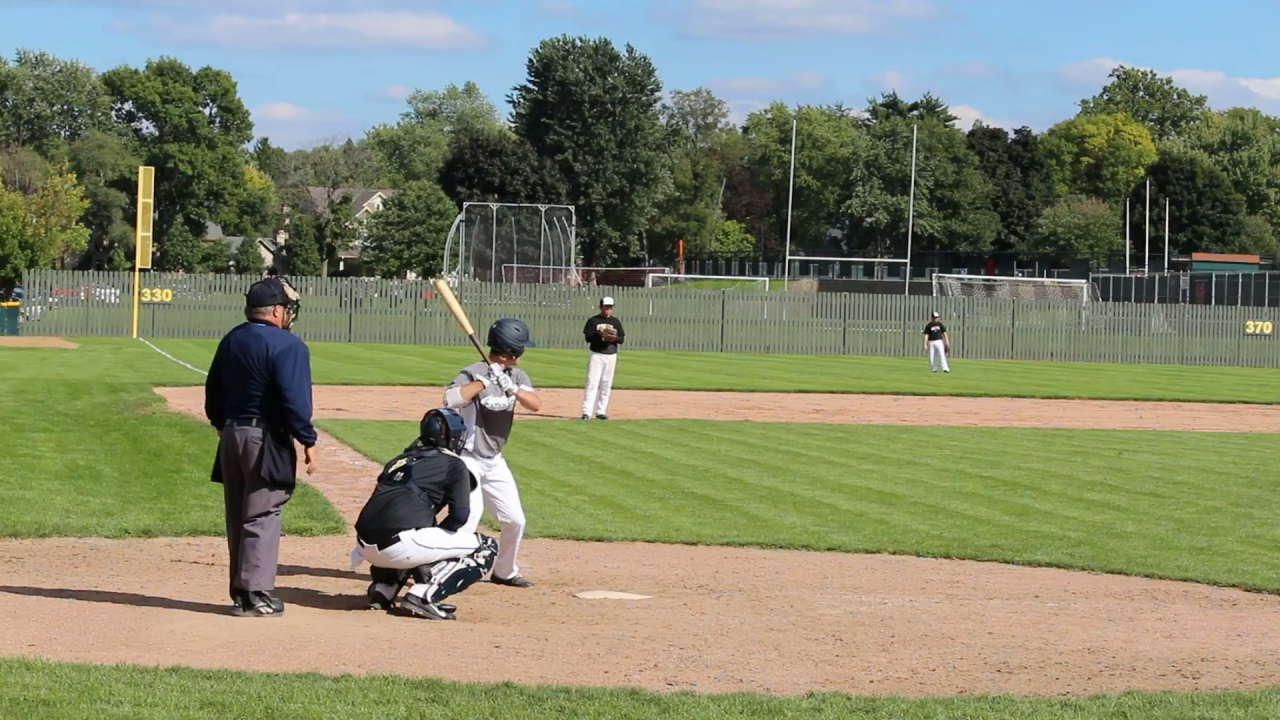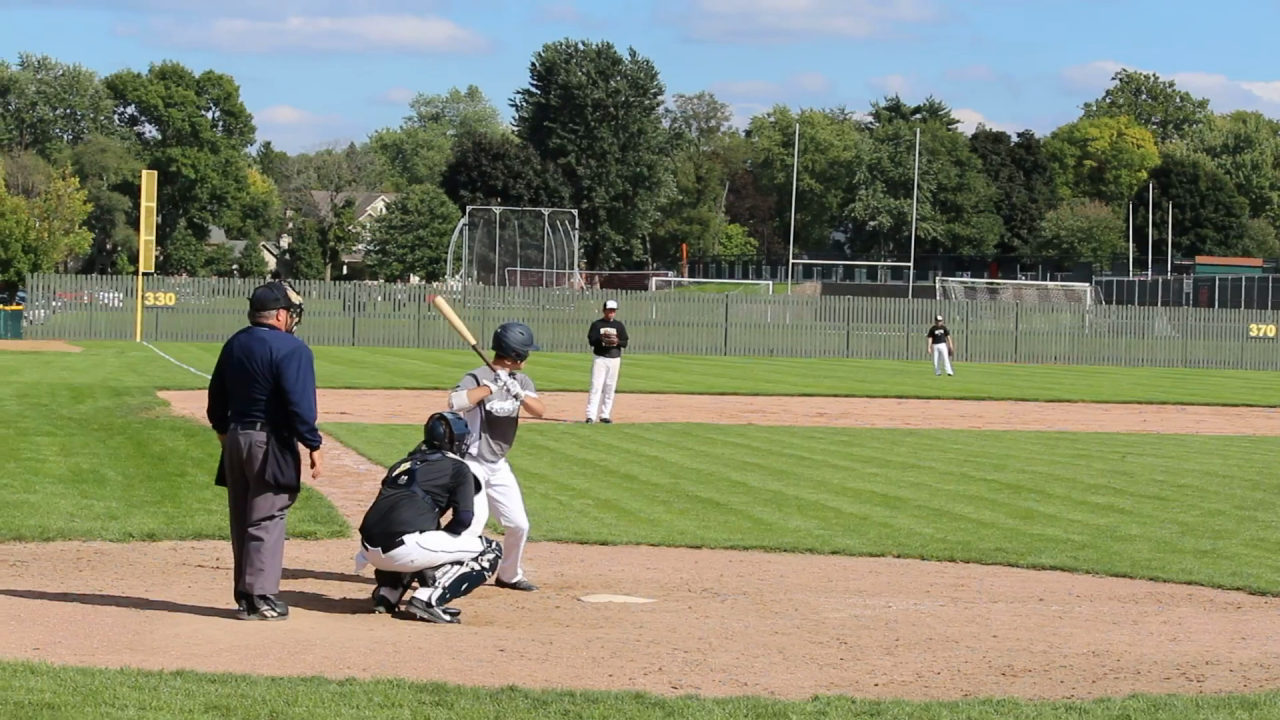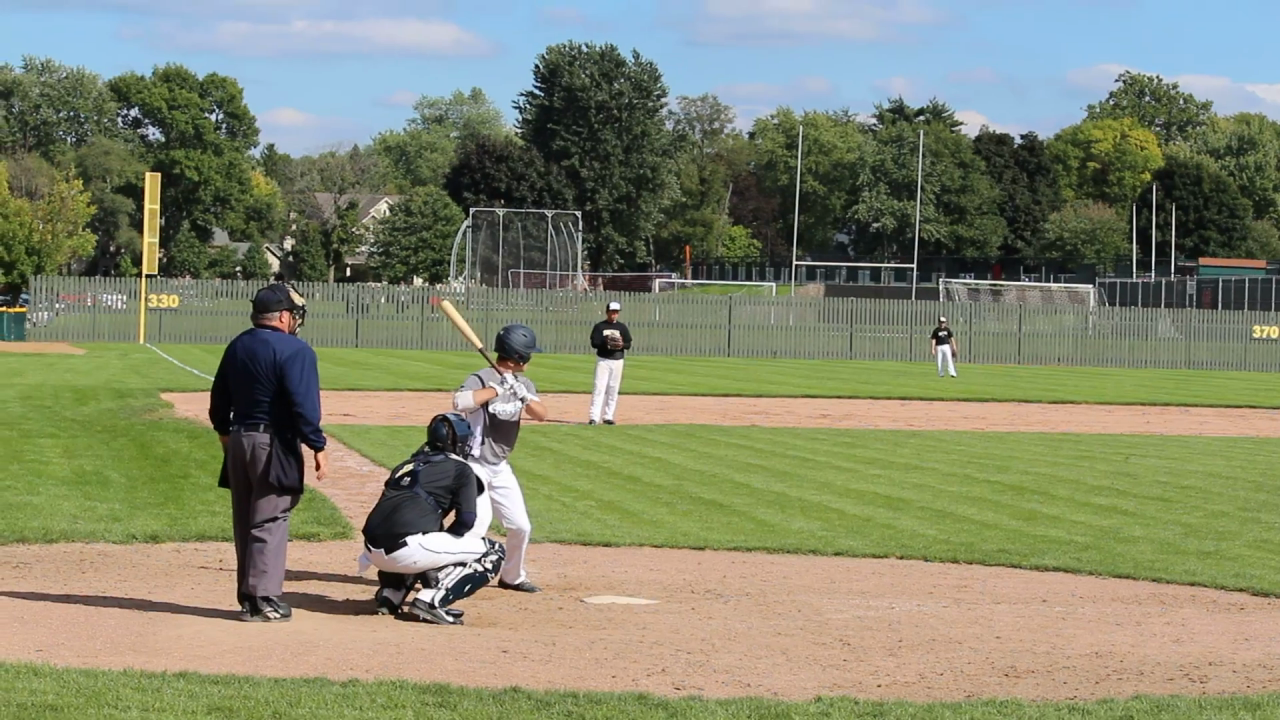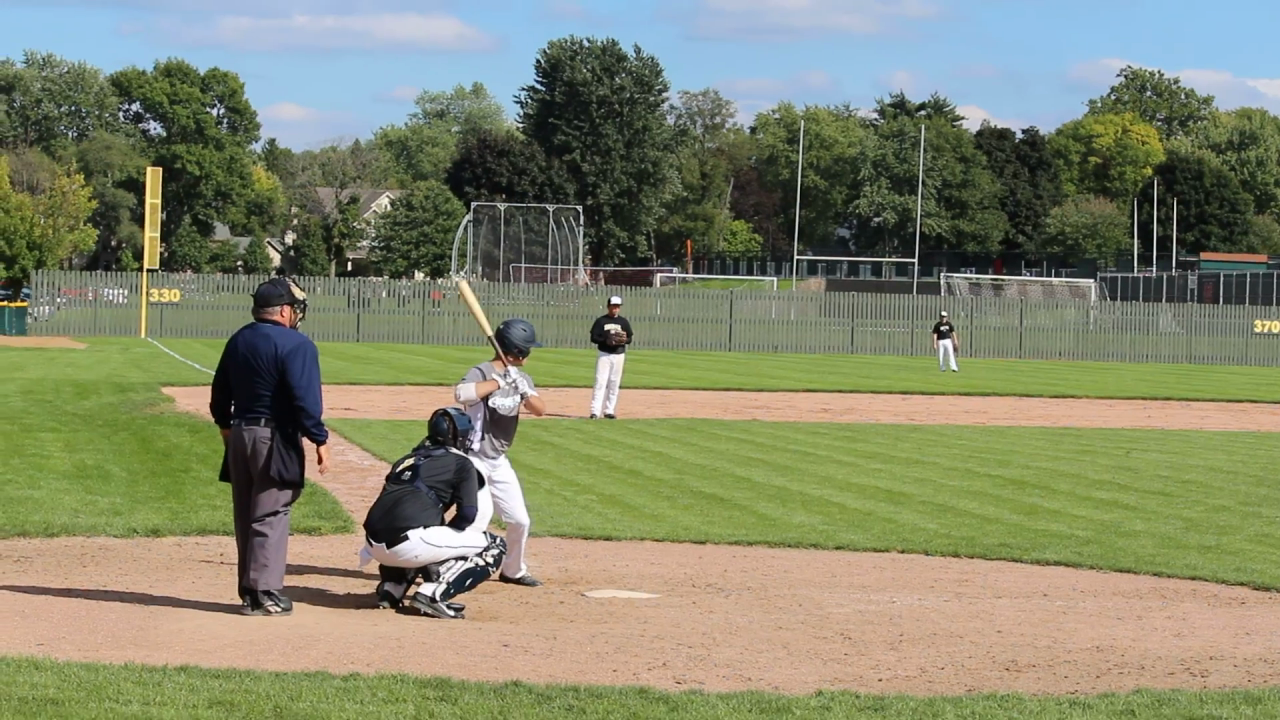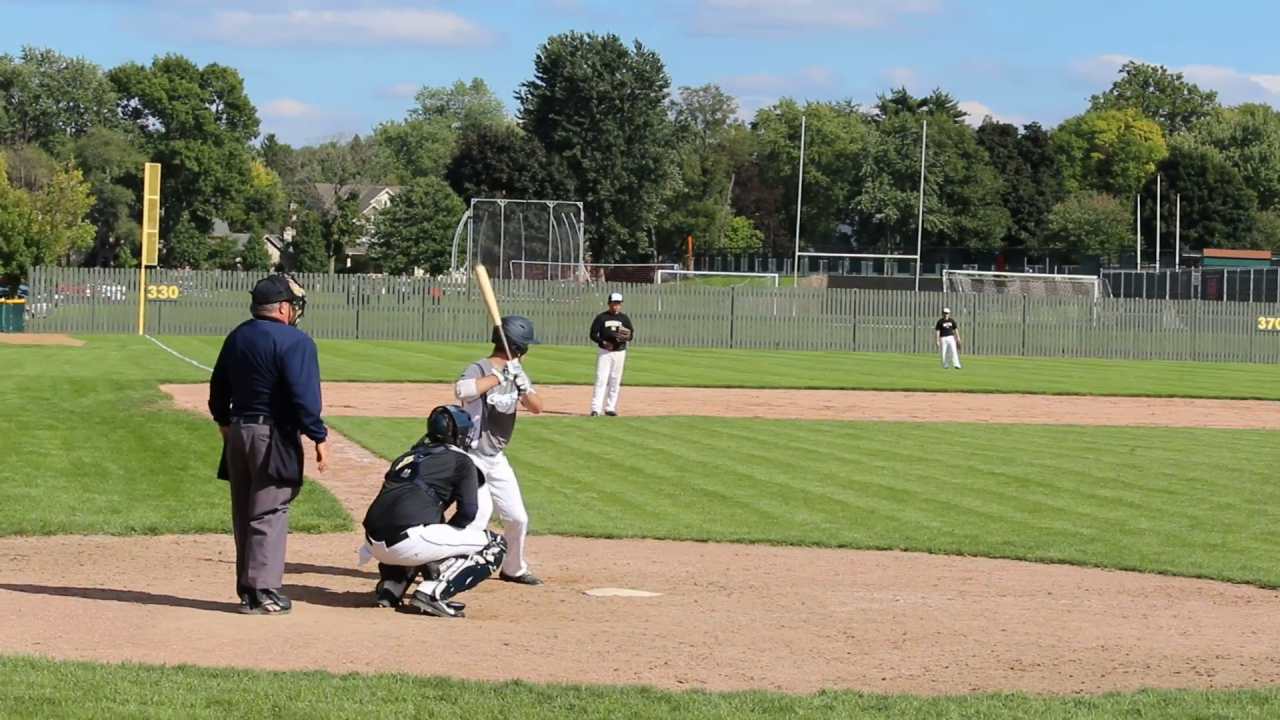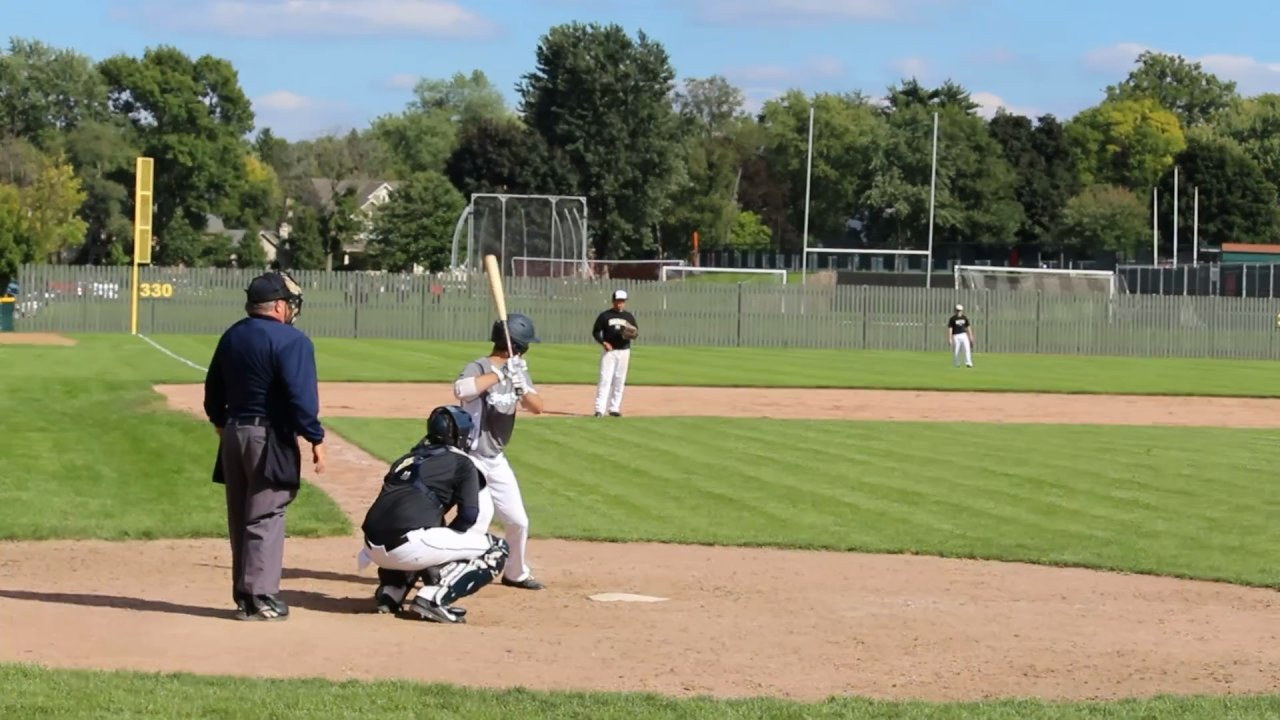
dt=0.1s
person 1, frame 1
left shoulder: (230, 340)
right shoulder: (287, 344)
left elbow: (214, 390)
right elbow: (295, 399)
right wrist: (308, 442)
left hip: (232, 436)
right hip: (266, 438)
left knee: (238, 516)
right knee: (262, 515)
left ankle: (241, 591)
right ankle: (255, 595)
person 1, frame 2
left shoulder: (233, 344)
right shoulder: (291, 348)
left elbow: (217, 395)
right elbow: (300, 403)
left wrist: (224, 431)
right wrist: (313, 445)
left hip: (236, 440)
right hip: (271, 442)
left knee: (242, 520)
right knee: (267, 519)
left ankle: (245, 594)
right ankle: (259, 598)
person 1, frame 3
left shoulder: (236, 346)
right shoulder: (295, 350)
left elbow: (219, 396)
right elbow: (304, 404)
left wrist: (225, 432)
right wrist: (317, 446)
left hip: (239, 442)
right hip: (274, 445)
left knee: (245, 521)
right knee: (270, 522)
left ankle: (248, 596)
right ankle: (263, 599)
person 1, frame 4
left shoulder: (237, 340)
right shoulder: (295, 344)
left elbow: (220, 391)
right elbow: (305, 398)
left wrist: (225, 425)
right wrist: (319, 440)
left hip: (240, 435)
right hip: (275, 439)
left knee: (246, 516)
right knee: (270, 516)
left ankle: (249, 589)
right ankle: (263, 593)
person 1, frame 5
left shoulder: (236, 337)
right shoulder: (294, 340)
left elbow: (218, 388)
right elbow: (304, 394)
left wrist: (225, 422)
right wrist: (318, 437)
left hip: (238, 433)
right hip: (273, 436)
left knee: (245, 513)
right knee: (269, 514)
left ankle: (248, 589)
right ankle: (263, 593)
person 1, frame 6
left shoulder: (231, 337)
right shoulder: (291, 340)
left elbow: (213, 389)
right elbow: (301, 395)
left wrist: (221, 423)
right wrist: (315, 439)
left hip: (234, 435)
right hip: (270, 438)
left knee: (241, 517)
right knee: (266, 517)
left ankle: (244, 595)
right ankle: (259, 598)
person 2, frame 1
left shoulder: (516, 376)
right shoulder: (473, 372)
left elbow: (536, 405)
right elbow: (449, 399)
left wrist: (513, 389)
right wrist: (485, 382)
left hip: (495, 461)
right hip: (467, 459)
left knee: (515, 519)
right knee: (466, 519)
left ankle: (504, 571)
person 2, frame 2
left shoulder: (521, 380)
right shoulder: (477, 376)
left elbow: (539, 411)
right elbow: (455, 402)
left wrist: (519, 394)
right wrist: (492, 386)
left hip: (499, 465)
right hip: (471, 463)
left knee: (518, 524)
right knee: (472, 522)
left ankle: (509, 575)
person 2, frame 3
left shoulder: (523, 383)
right shoulder: (481, 378)
left elbow: (542, 415)
right elbow: (459, 403)
left wrist: (525, 398)
right wrist: (498, 387)
left hip: (500, 467)
right hip: (473, 465)
left knee: (520, 525)
right knee: (477, 524)
left ankle: (512, 577)
person 2, frame 4
left shoulder: (521, 377)
right shoulder: (481, 372)
left elbow: (540, 410)
right elbow: (461, 394)
left wrist: (526, 393)
right wrist: (500, 380)
left hip: (499, 461)
right hip: (473, 459)
left knee: (520, 519)
right knee: (477, 518)
left ankle: (513, 571)
person 2, frame 5
left shoulder: (518, 373)
right shoulder: (479, 368)
left elbow: (537, 408)
right elbow: (461, 391)
left wrist: (525, 389)
right wrist: (500, 375)
left hip: (496, 458)
right hip: (470, 457)
left knee: (517, 517)
right knee: (478, 515)
left ankle: (513, 569)
person 2, frame 6
left shoulder: (518, 372)
right shoulder: (479, 367)
left elbow: (537, 408)
right elbow: (461, 390)
left wrist: (524, 389)
right wrist: (500, 373)
left hip: (497, 460)
right hip: (470, 459)
left knee: (518, 521)
left ankle: (516, 573)
person 3, frame 1
left shoulder: (401, 460)
right shoulder: (454, 464)
right elbow: (460, 515)
right wrist: (438, 534)
left hip: (367, 545)
right hip: (399, 543)
right knee: (486, 548)
left ankle: (382, 589)
right ankle: (424, 596)
person 3, frame 2
left shoulder: (405, 463)
right shoulder: (458, 468)
right elbow: (464, 518)
right wrist: (443, 537)
left hip: (372, 548)
right hip: (403, 547)
right knee: (490, 551)
left ankle: (387, 593)
right ankle: (428, 600)
person 3, frame 3
left shoulder: (407, 465)
right shoulder: (460, 469)
right elbow: (466, 519)
right wrist: (444, 542)
left hip: (375, 550)
right hip: (405, 548)
right knee: (493, 553)
left ankle: (390, 594)
right ankle: (431, 601)
person 3, frame 4
left shoulder: (408, 459)
right shoulder: (461, 463)
right elbow: (467, 513)
right wrist: (446, 536)
left hip: (375, 543)
right hip: (407, 542)
right knee: (494, 547)
left ankle: (391, 588)
right ankle: (432, 595)
person 3, frame 5
left shoulder: (407, 457)
right shoulder: (461, 461)
right elbow: (468, 511)
right wrist: (446, 533)
left hip: (376, 542)
right hip: (406, 539)
right knee: (494, 545)
left ankle: (390, 587)
right ankle: (433, 593)
person 3, frame 6
left shoulder: (407, 459)
right shoulder: (462, 463)
right elbow: (469, 515)
right wrist: (447, 536)
left hip: (375, 546)
right hip: (406, 543)
right knee: (496, 549)
left ankle: (390, 592)
right ankle: (433, 599)
